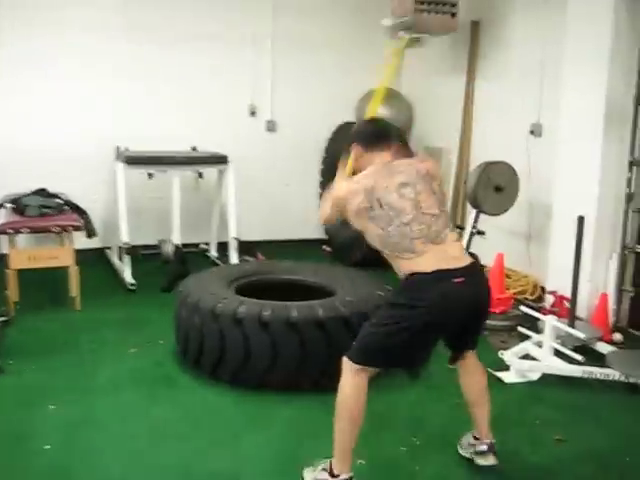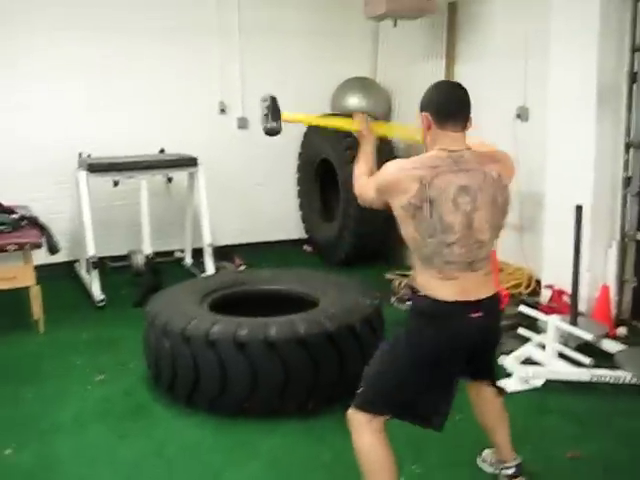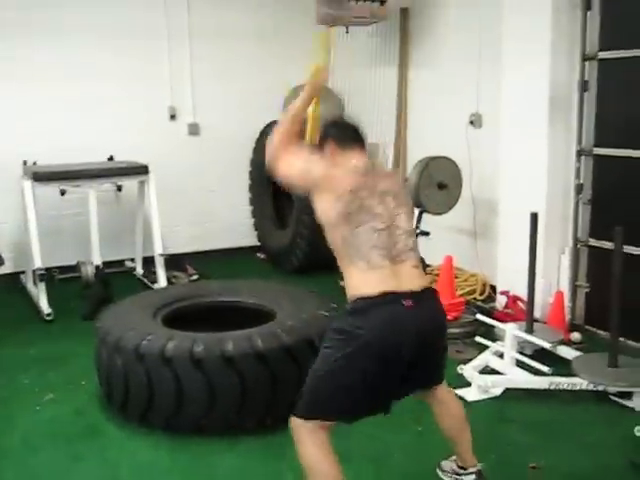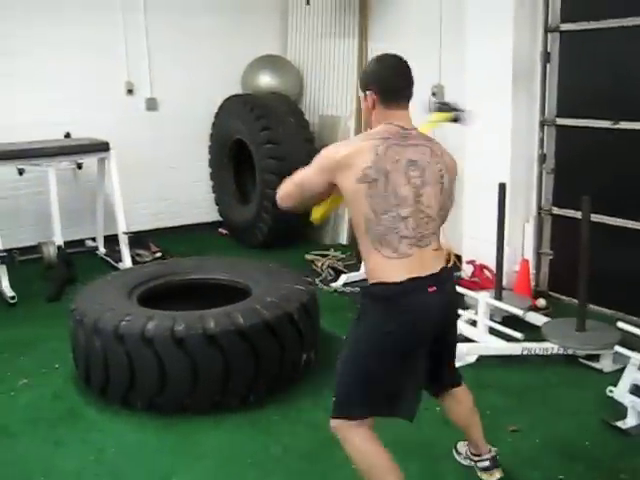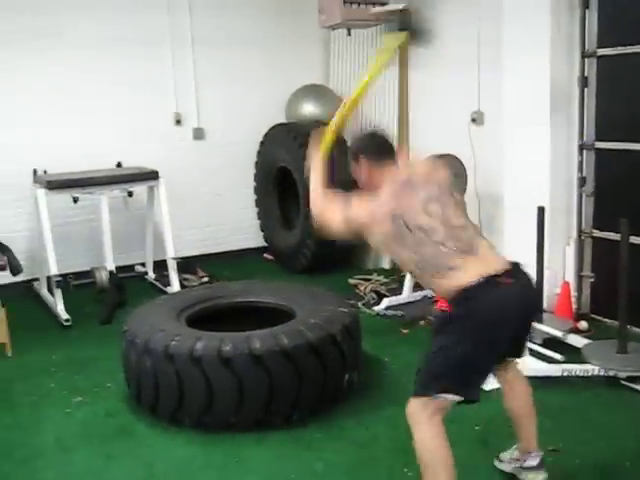
dt=0.7s
person 1, frame 1
left shoulder: (349, 190)
right shoulder: (423, 167)
left elbow: (326, 214)
right wrist: (391, 143)
left hip: (422, 291)
right hip: (472, 279)
left knee: (355, 367)
right knee: (465, 352)
right ankle: (482, 441)
person 1, frame 2
left shoulder: (402, 175)
right shoulder: (500, 168)
left elbow: (363, 191)
left wrist: (366, 142)
left hip: (435, 317)
right hip: (487, 311)
left knee: (363, 419)
right knee: (480, 380)
person 1, frame 3
left shoulder: (326, 176)
right shoulder: (391, 177)
left elbow: (276, 155)
left wrist: (304, 100)
left hip: (374, 317)
right hip: (426, 308)
left knee: (307, 425)
right knee: (435, 386)
person 1, frame 4
left shoulder: (348, 154)
right shoulder: (442, 156)
left elbow: (285, 197)
left wrist: (331, 185)
left hip: (394, 301)
right hip: (442, 289)
left knee: (349, 422)
right knee: (444, 383)
person 1, frame 5
left shoulder: (367, 212)
right shoulder: (432, 174)
left elbow: (323, 213)
left wrist: (317, 165)
left hip: (475, 309)
right hip: (518, 285)
left knee: (422, 411)
right knee: (505, 358)
